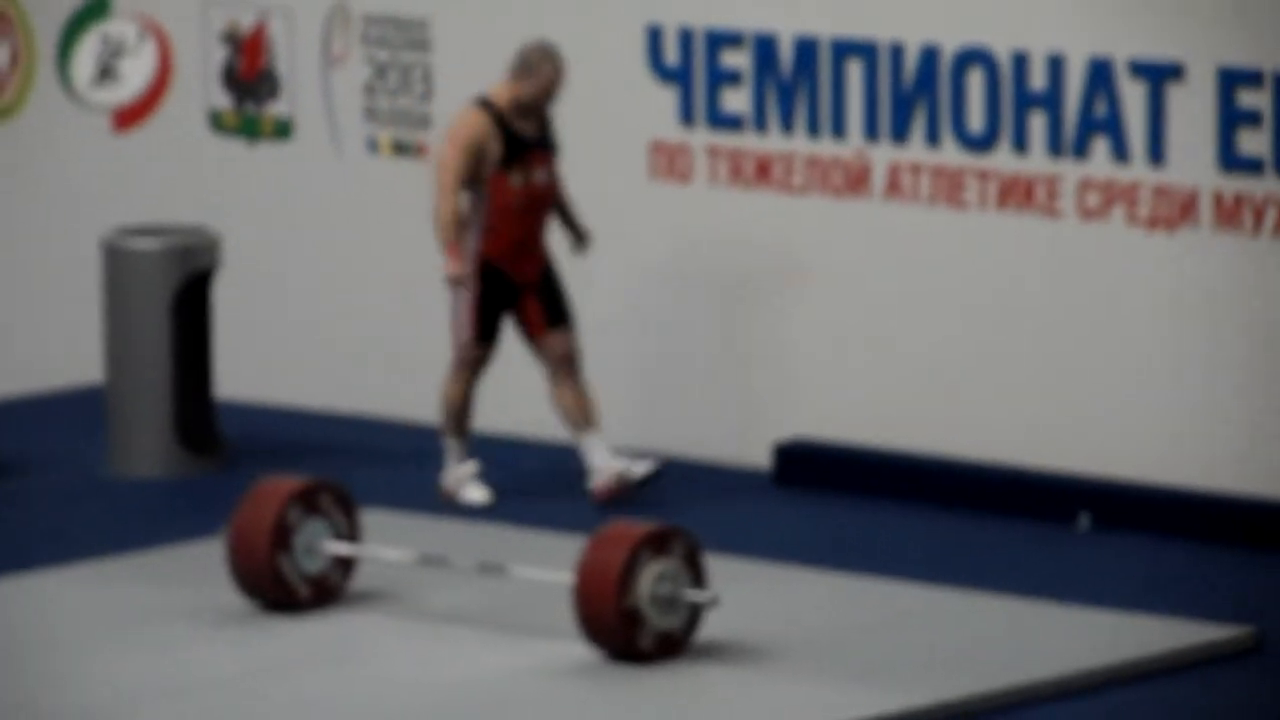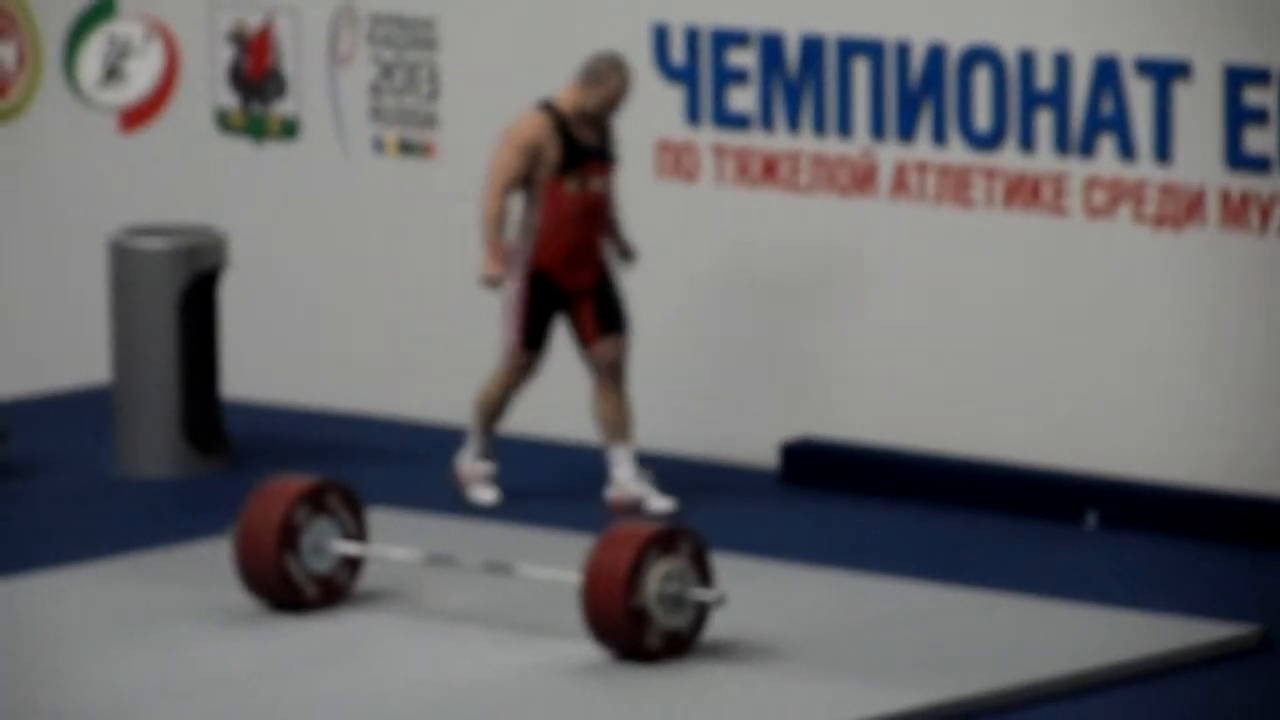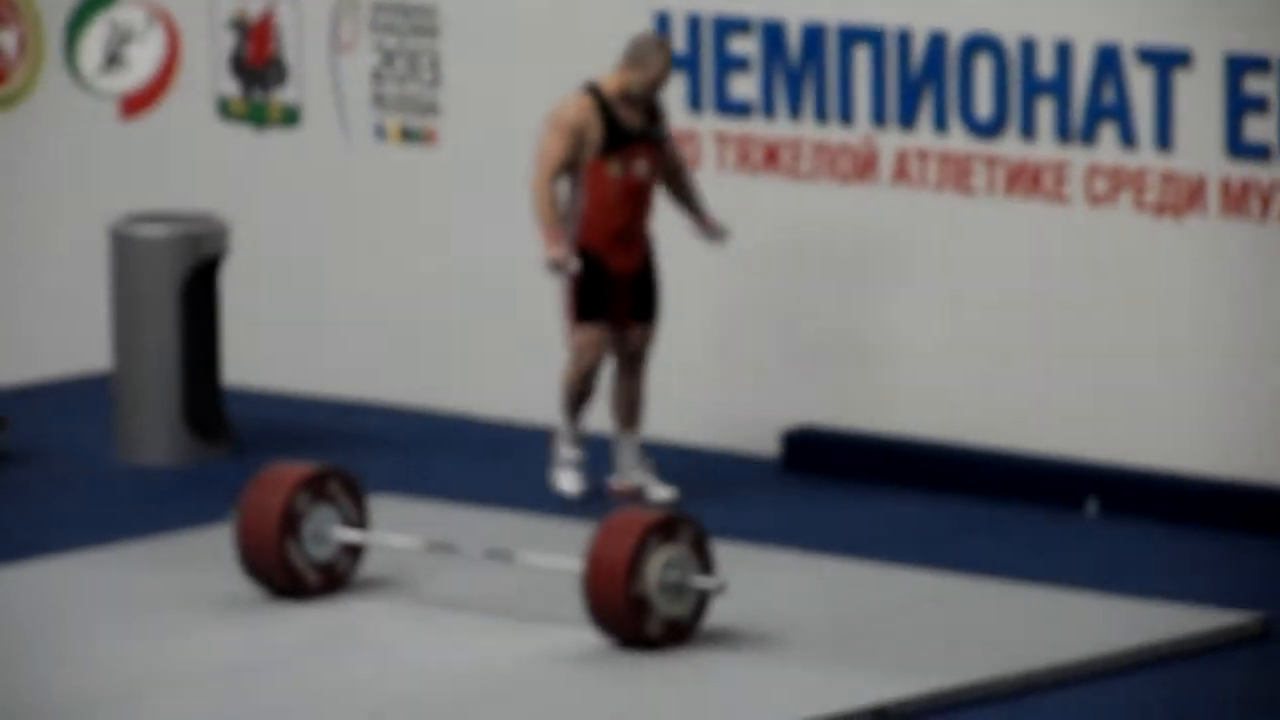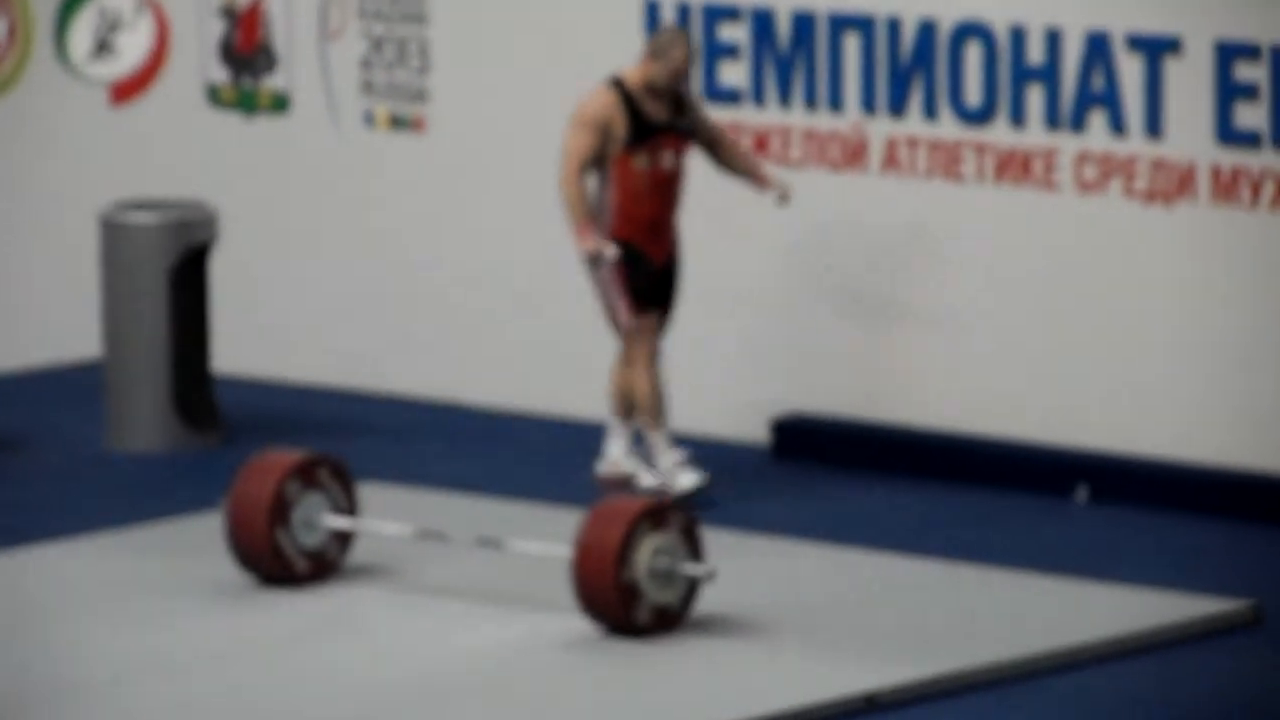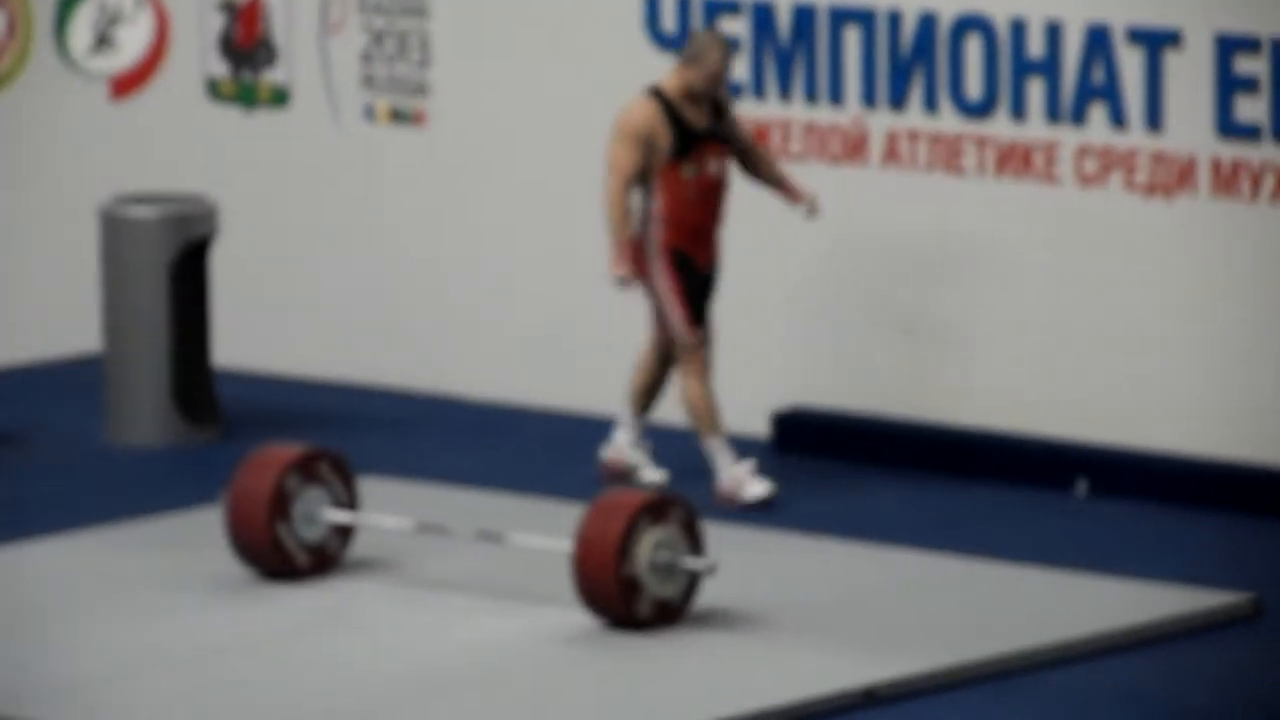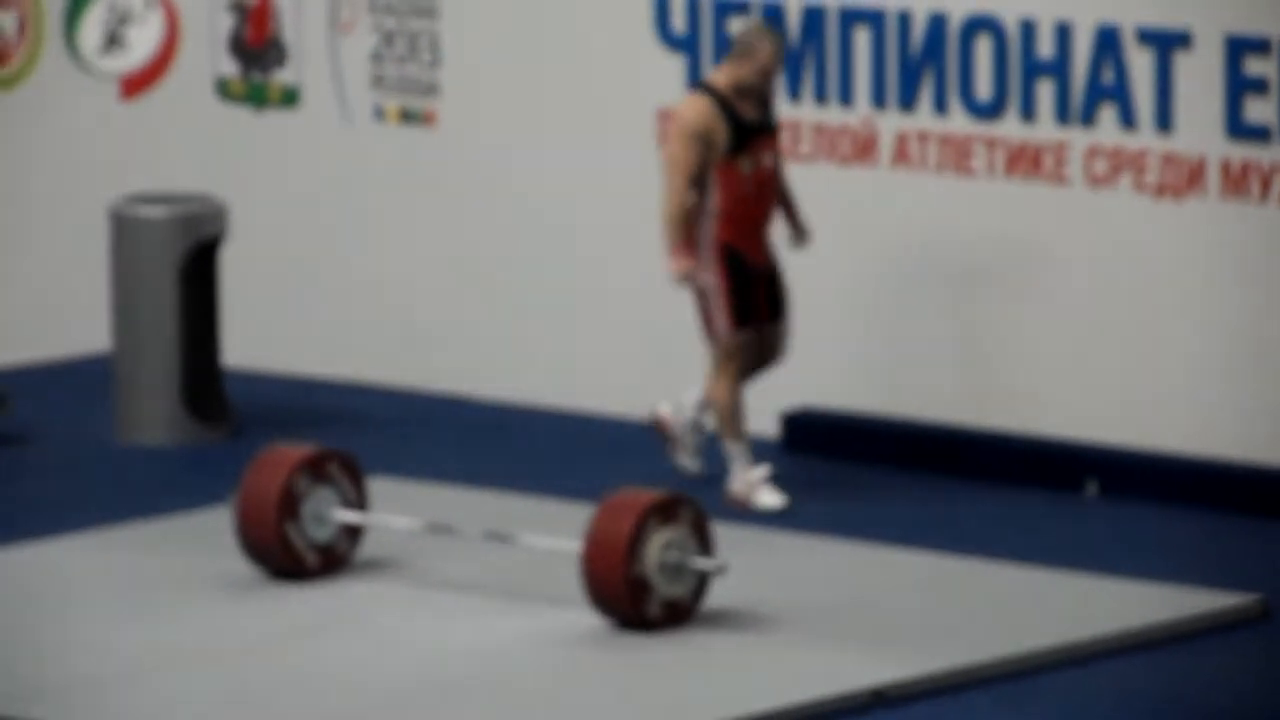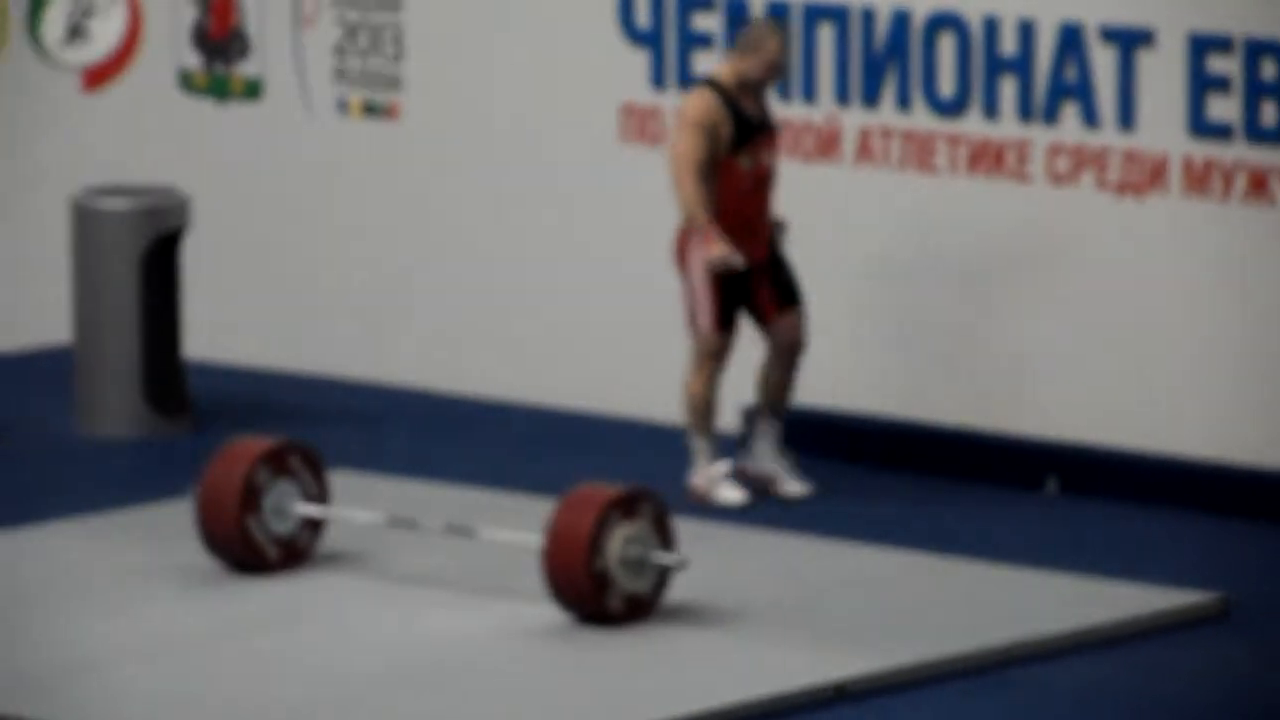
dt=0.2s
person 1, frame 1
left shoulder: (540, 119)
right shoulder: (475, 124)
right elbow: (447, 191)
left wrist: (572, 223)
right wrist: (452, 253)
left hip: (531, 258)
right hip: (486, 262)
left knee: (564, 357)
right knee: (470, 362)
left ankle: (603, 469)
right ankle: (456, 469)
person 1, frame 2
left shoulder: (601, 127)
right shoulder: (535, 129)
right elbow: (497, 191)
left wrist: (618, 238)
right wrist: (494, 255)
left hip: (589, 266)
right hip: (540, 268)
left knee: (612, 364)
right knee: (516, 369)
left ankle: (625, 480)
right ankle: (473, 459)
person 1, frame 3
left shoulder: (650, 111)
right shoulder: (578, 111)
left elbow: (669, 167)
right elbow: (544, 176)
left wrist: (700, 215)
right wrist: (554, 239)
left hip: (635, 249)
right hip: (586, 250)
left knee: (635, 354)
right knee: (589, 354)
left ankle: (631, 468)
right ankle: (567, 446)
person 1, frame 4
left shoulder: (679, 101)
right shoulder: (603, 105)
left elbow: (718, 143)
right elbow: (572, 172)
left wrist: (764, 180)
right wrist: (584, 233)
left hip: (661, 239)
right hip: (616, 242)
left knee: (637, 345)
right knee: (644, 346)
left ankle: (617, 455)
right ankle: (667, 463)
person 1, frame 5
left shoulder: (717, 106)
right shoulder: (644, 116)
left elbow: (749, 152)
right elbow: (617, 188)
left wrist: (793, 192)
right wrist: (622, 256)
left hip: (700, 247)
right hip: (663, 251)
left knee: (667, 348)
right knee: (695, 355)
left ankle: (622, 448)
right ankle: (729, 471)
person 1, frame 6
left shoulder: (759, 100)
right shoulder: (697, 112)
right elbow: (678, 187)
left wrist: (792, 215)
right wrist: (679, 254)
left hip: (755, 243)
right hip: (716, 249)
left knee: (769, 346)
right knee: (732, 354)
left ankle: (681, 414)
right ankle: (741, 473)
person 1, frame 7
left shoulder: (753, 99)
right shoulder: (701, 107)
right elbow: (687, 180)
right wrist: (712, 239)
left hip: (756, 244)
right hip: (713, 249)
left knee: (791, 339)
right knee: (712, 354)
left ankle: (762, 455)
right ankle: (704, 469)
